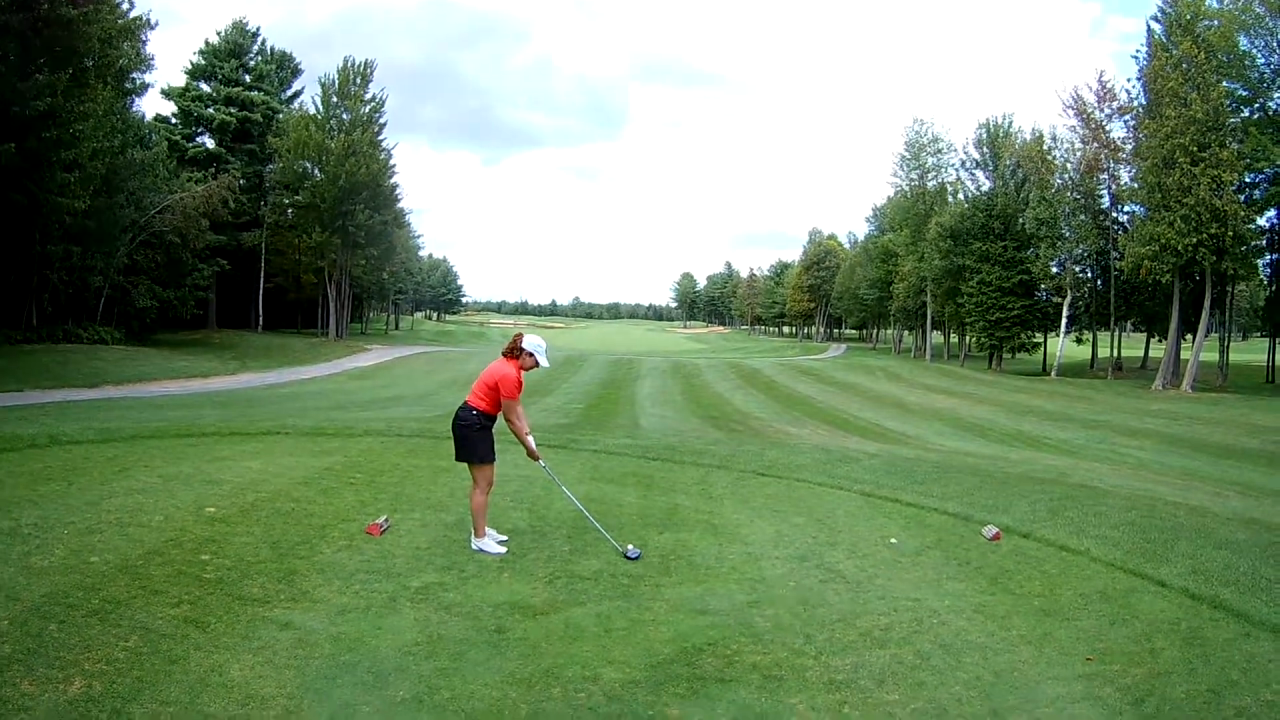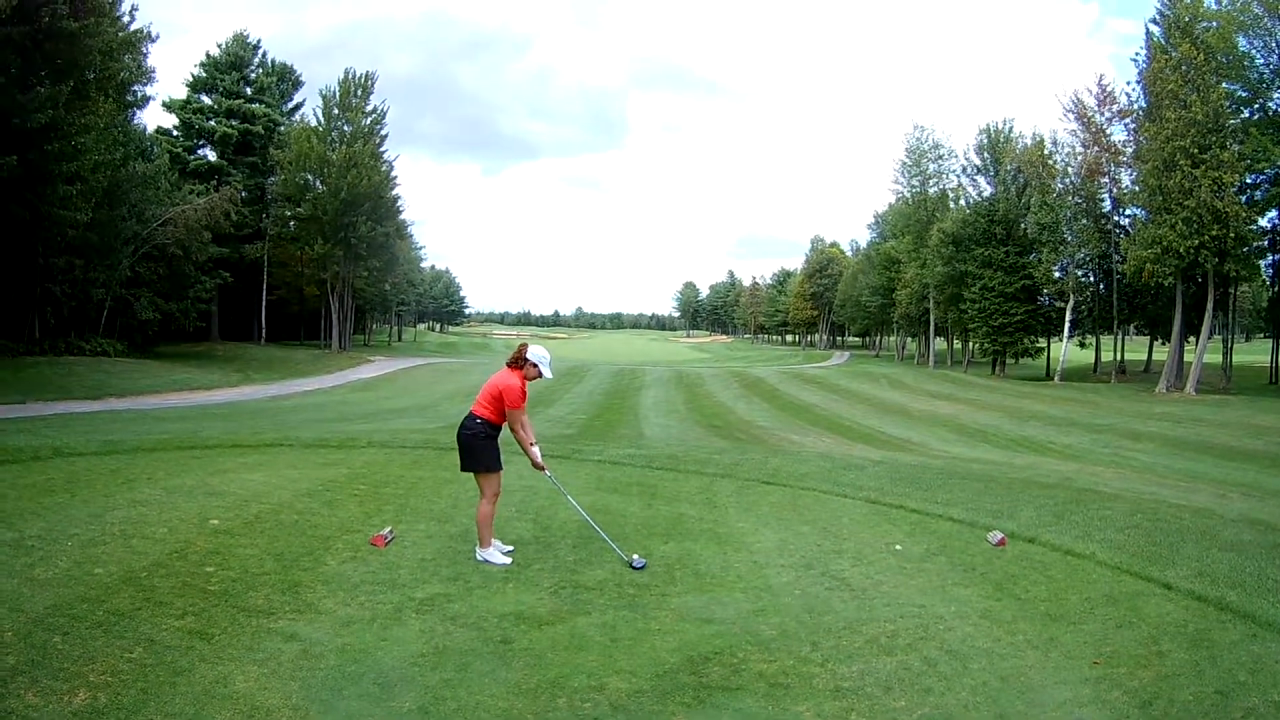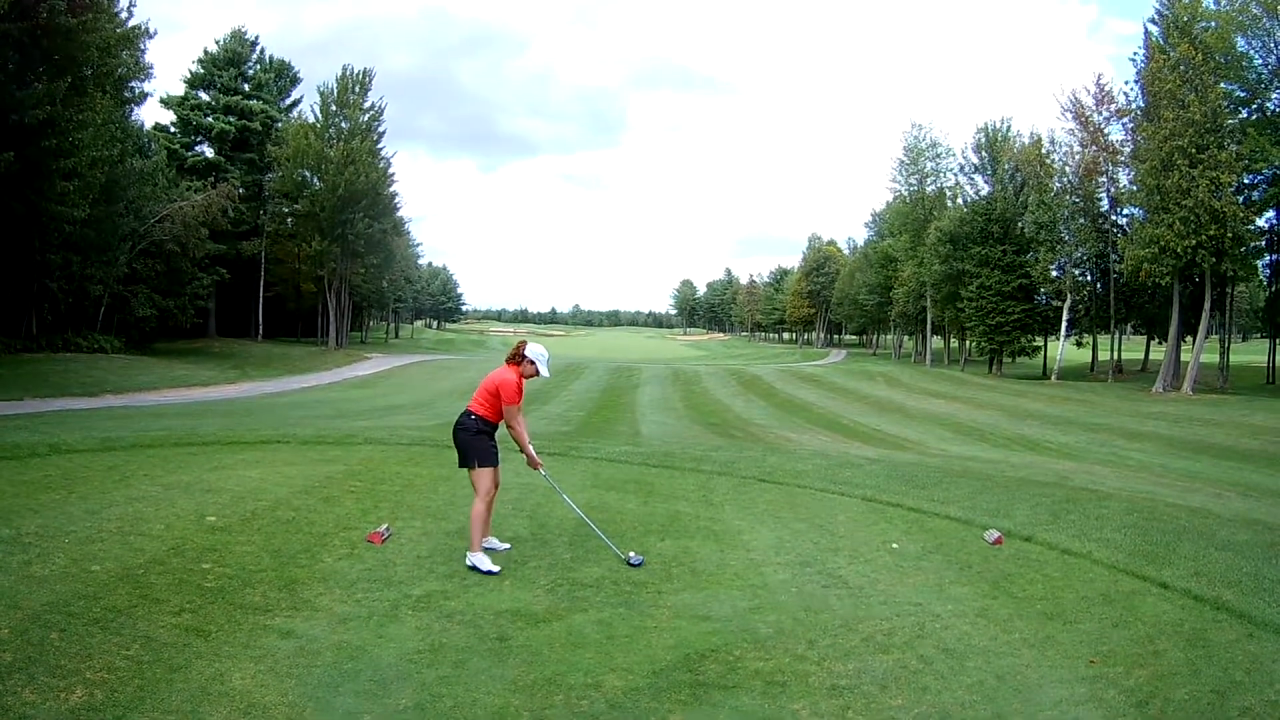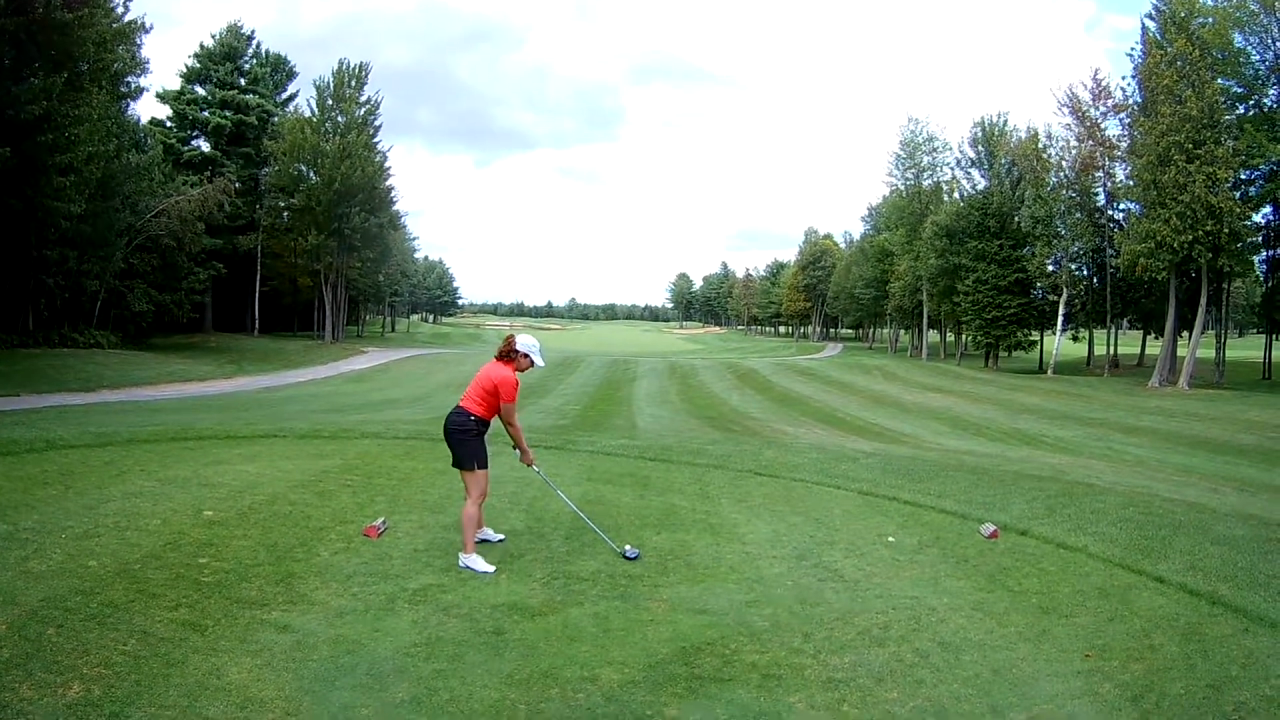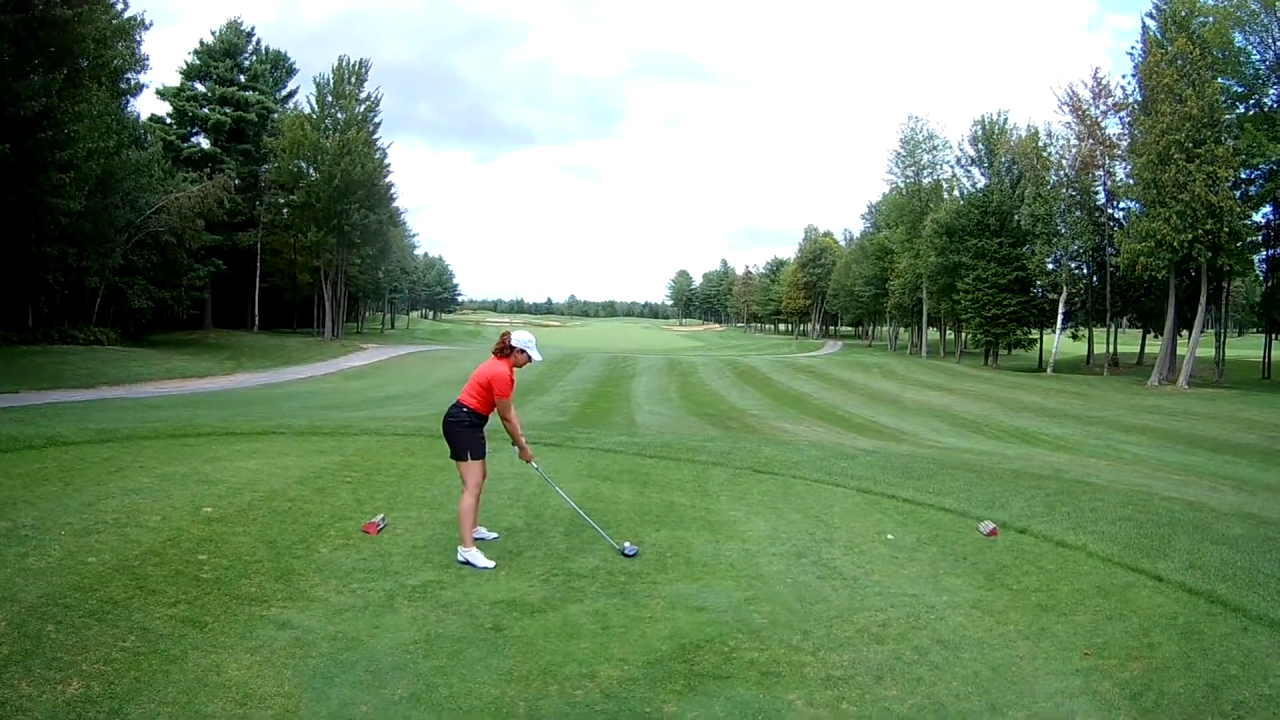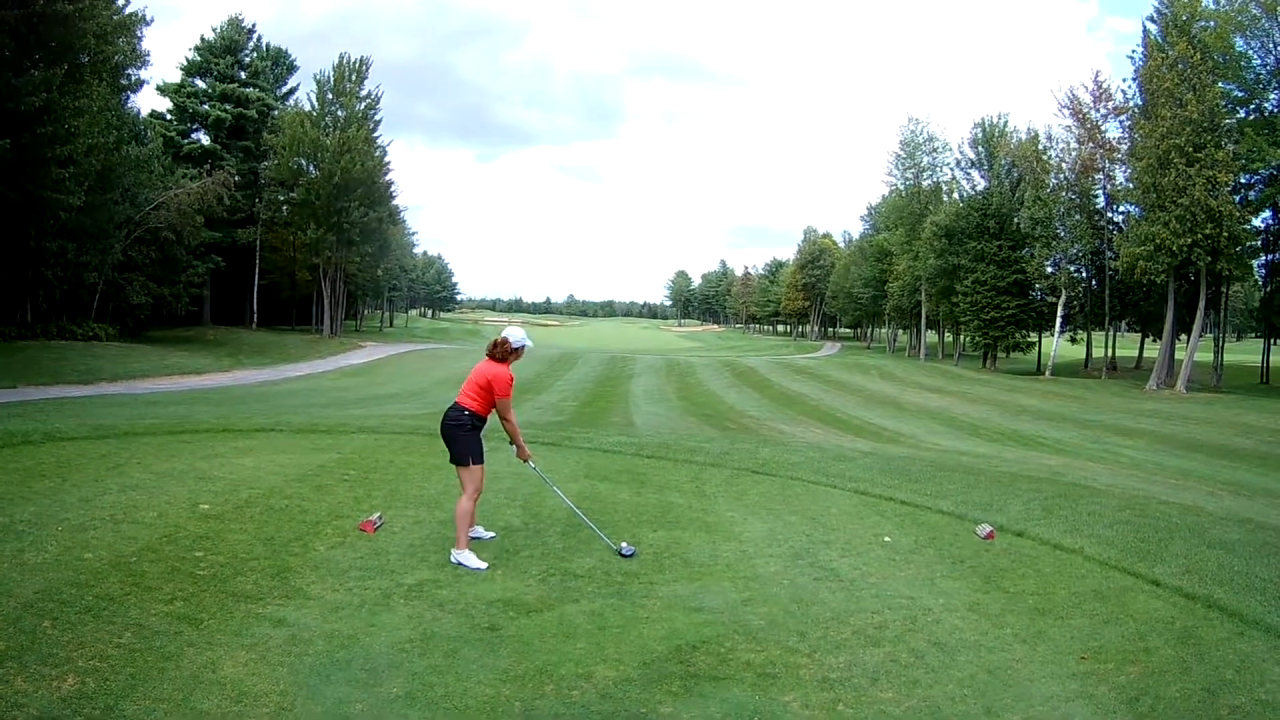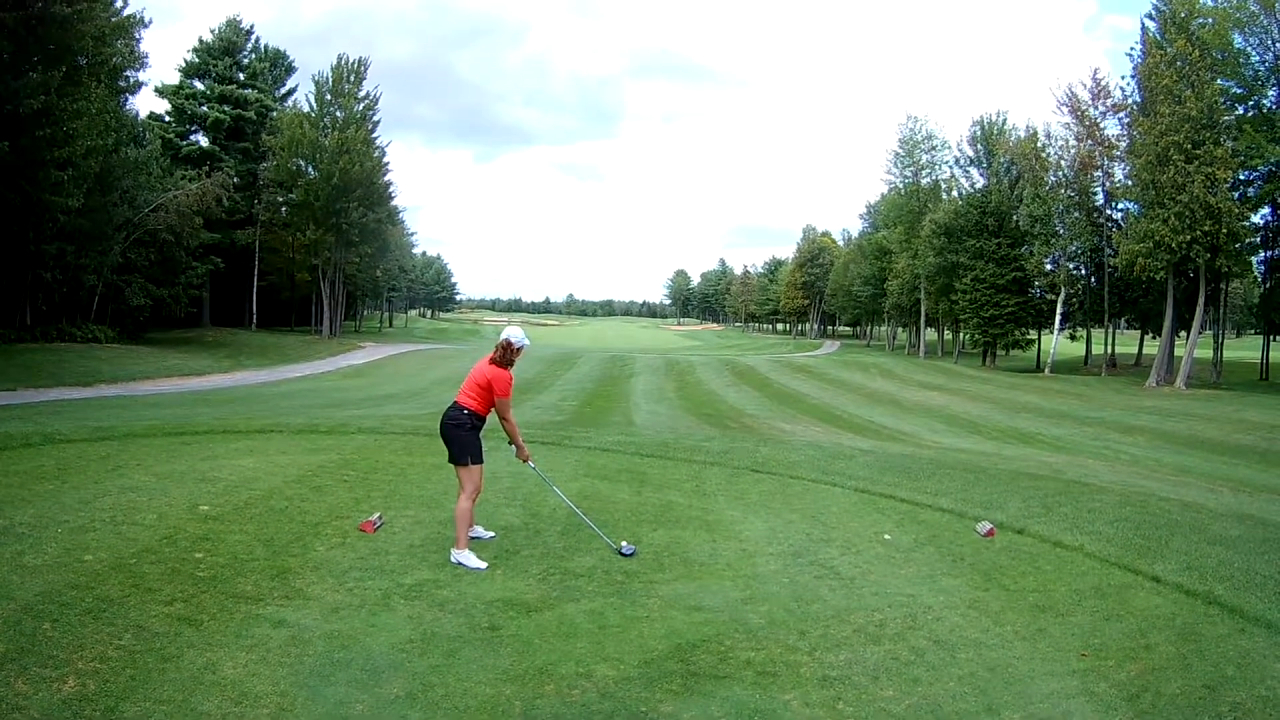
dt=0.4s
person 1, frame 1
left shoulder: (511, 366)
right shoulder: (508, 375)
left elbow: (517, 406)
right elbow: (510, 418)
left wrist: (528, 435)
right wrist: (528, 447)
left hip: (477, 422)
right hip: (472, 424)
left knee: (485, 482)
right knee: (483, 484)
left ankle: (481, 530)
right ankle: (479, 539)
person 1, frame 2
left shoulder: (515, 377)
right shoulder: (512, 385)
left elbow: (523, 415)
right elbow: (515, 428)
left wrist: (534, 445)
right wrist: (532, 458)
left hip: (482, 432)
right hip: (477, 434)
left knee: (493, 491)
right knee: (489, 494)
left ankle: (487, 540)
right ankle: (484, 549)
person 1, frame 3
left shoulder: (515, 376)
right shoulder: (508, 380)
left elbow: (518, 415)
right elbow: (511, 424)
left wrist: (529, 445)
right wrist: (529, 455)
left hip: (482, 430)
right hip: (472, 430)
left knee: (493, 486)
right knee: (484, 493)
left ankle: (485, 538)
right ankle: (475, 553)
person 1, frame 4
left shoulder: (498, 366)
right shoulder: (507, 378)
left elbow: (503, 413)
right elbow: (510, 422)
left wrist: (520, 444)
right wrist: (524, 451)
left hip: (461, 424)
right hip: (466, 430)
left knee: (478, 486)
right knee: (476, 494)
left ankle: (479, 530)
right ankle: (467, 555)
person 1, frame 5
left shoulder: (502, 365)
right shoulder: (501, 374)
left elbow: (509, 408)
right elbow: (506, 417)
left wrist: (521, 437)
right wrist: (522, 447)
left hip: (469, 421)
right hip: (462, 423)
left knee: (478, 477)
right knee: (473, 486)
left ankle: (473, 528)
right ankle: (467, 548)
person 1, frame 6
left shoulder: (495, 364)
right shoulder: (501, 374)
left elbow: (505, 410)
right elbow: (505, 417)
left wrist: (518, 439)
right wrist: (520, 447)
left hip: (463, 422)
right hip: (462, 426)
left knee: (475, 480)
right knee: (472, 489)
left ankle: (470, 528)
right ankle: (460, 551)
person 1, frame 7
left shoulder: (493, 362)
right shoulder: (501, 374)
left elbow: (502, 411)
right elbow: (505, 417)
left wrist: (516, 439)
right wrist: (520, 446)
left hip: (460, 421)
right hip: (462, 425)
left knee: (472, 482)
right knee: (470, 489)
left ankle: (469, 528)
right ankle: (460, 551)
